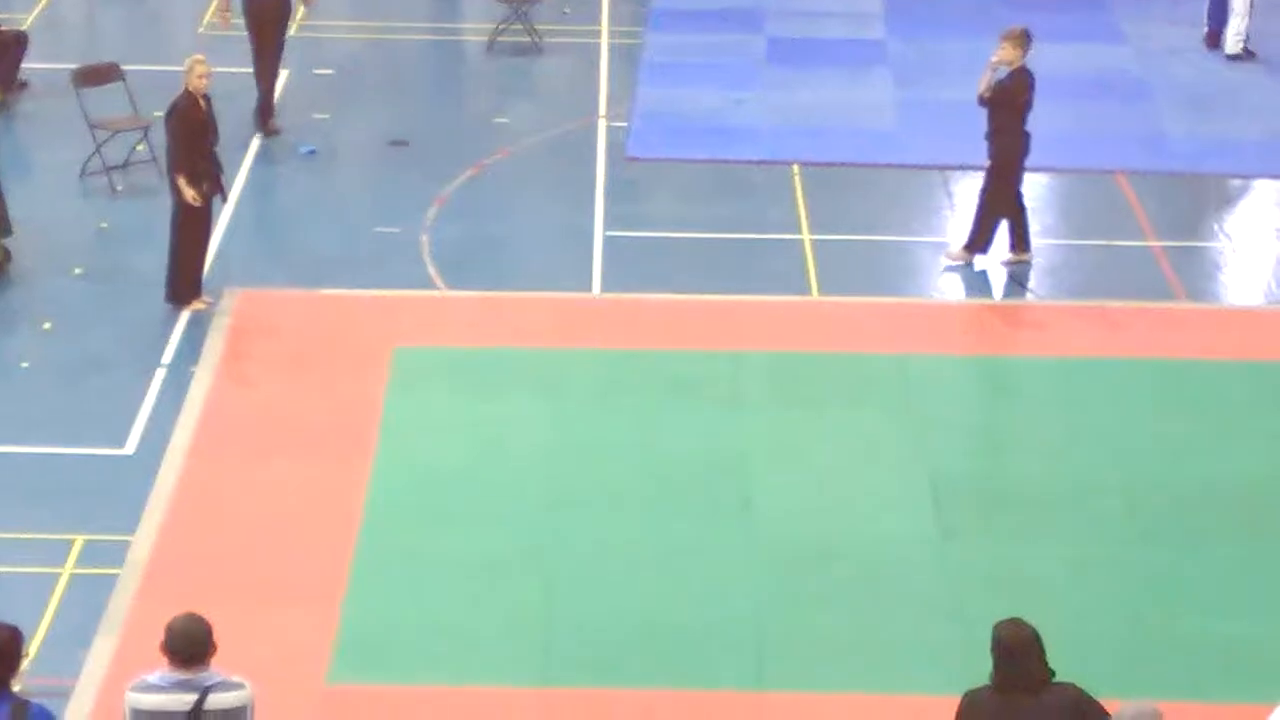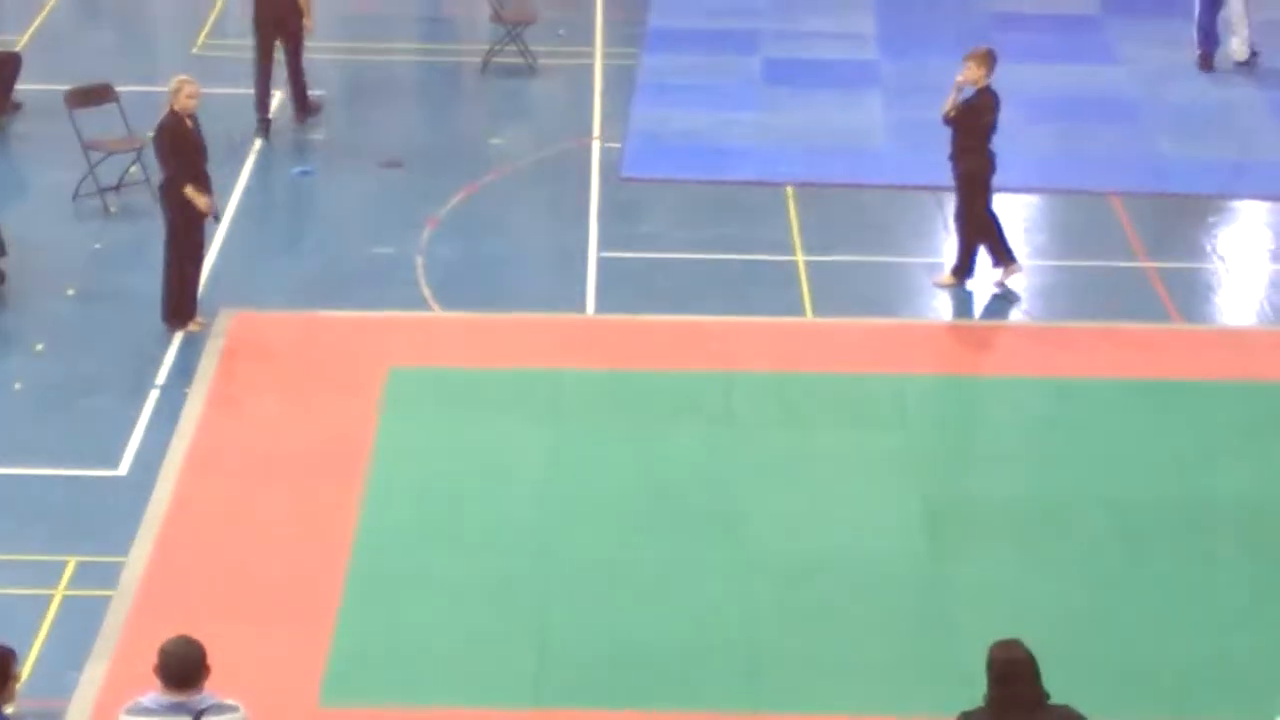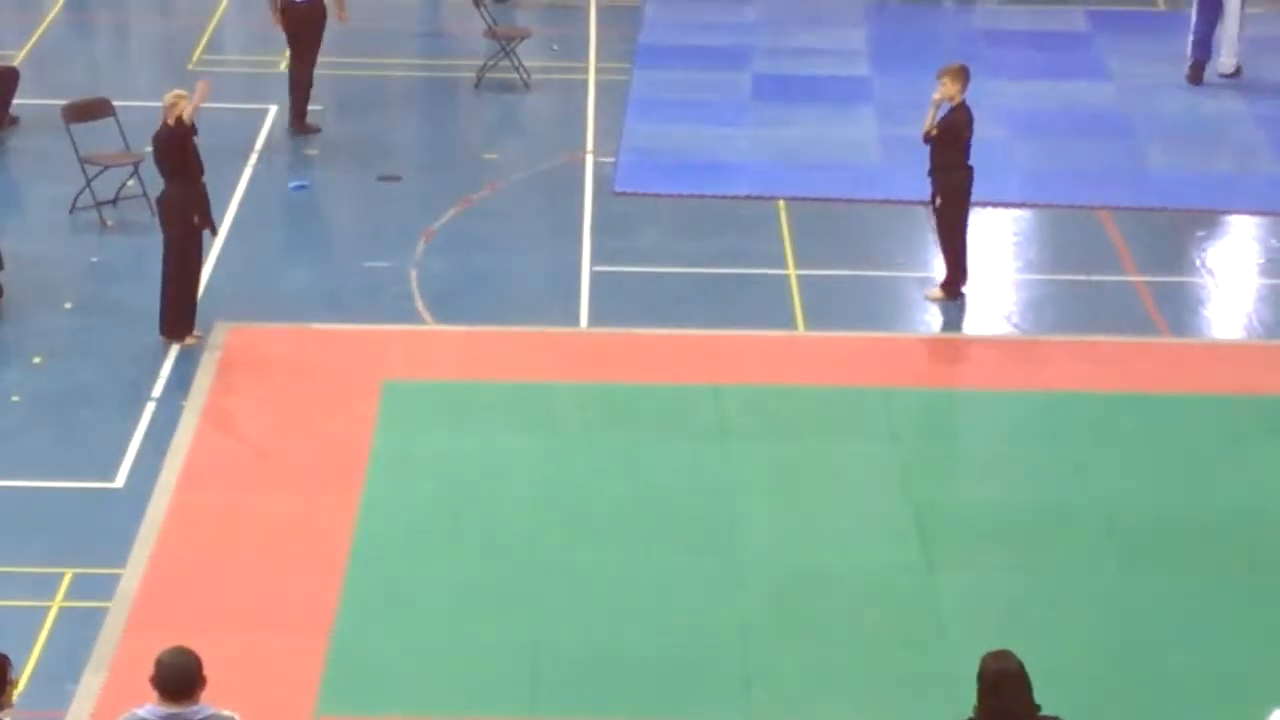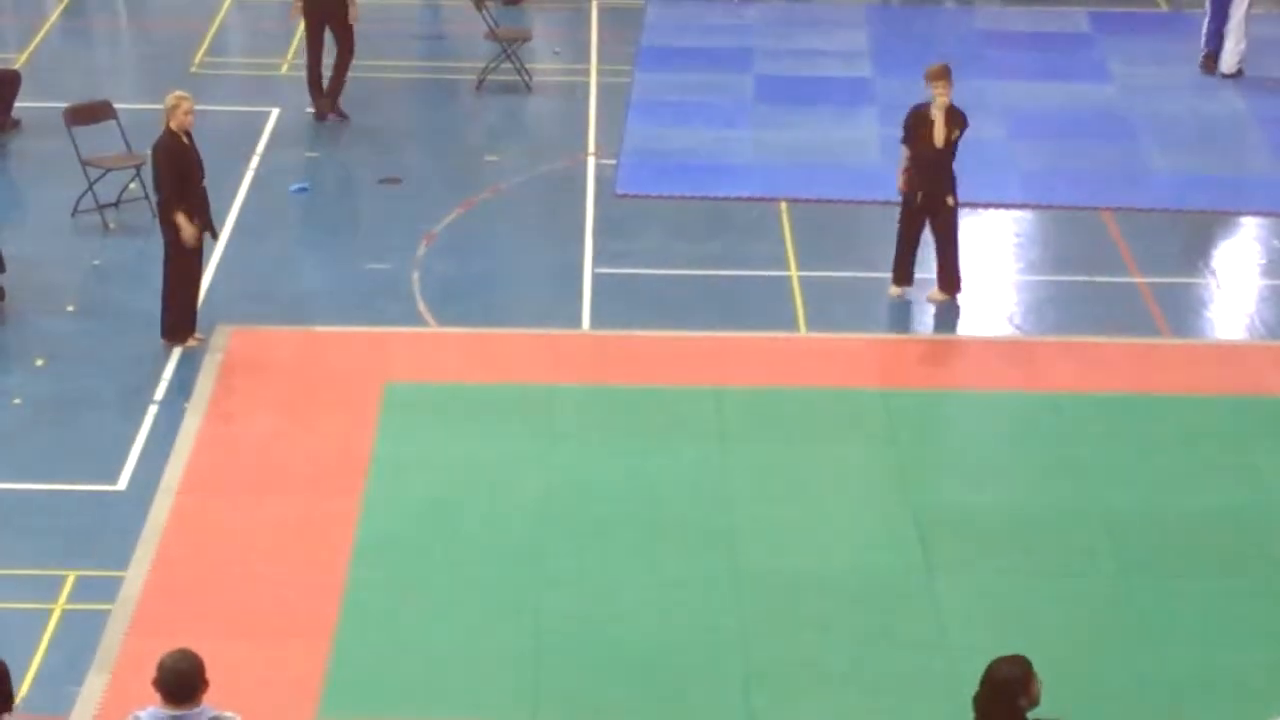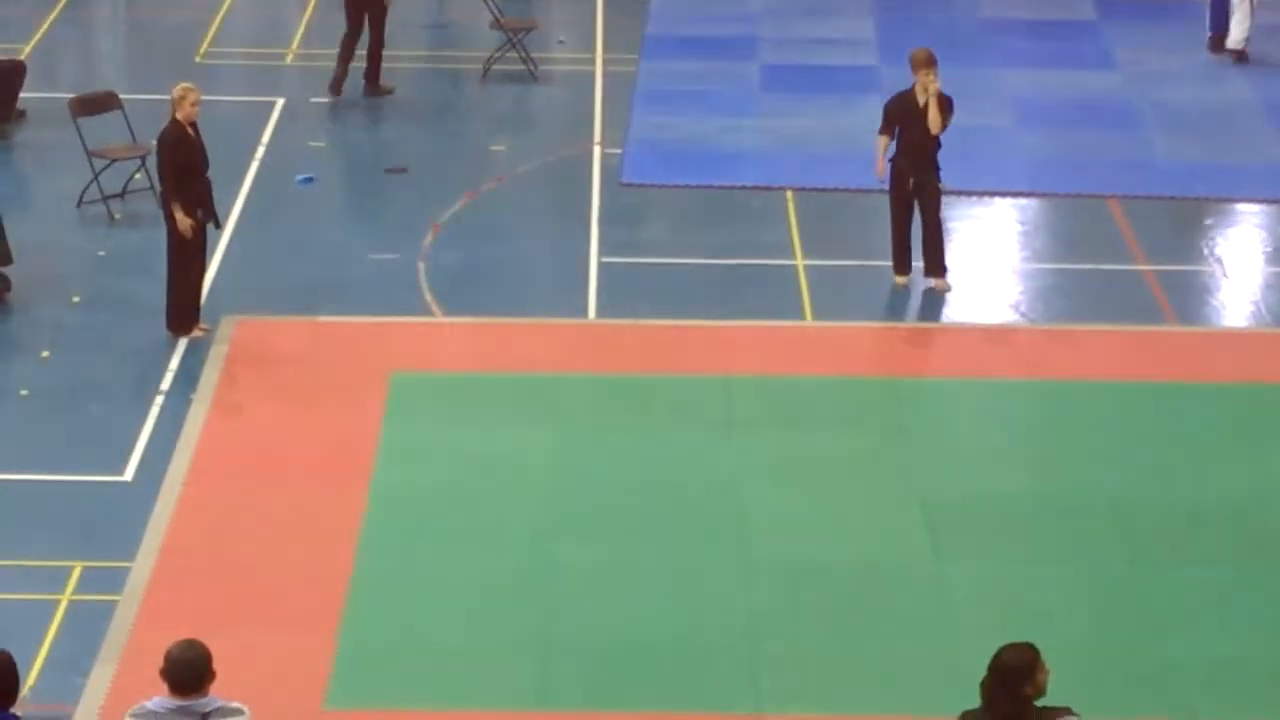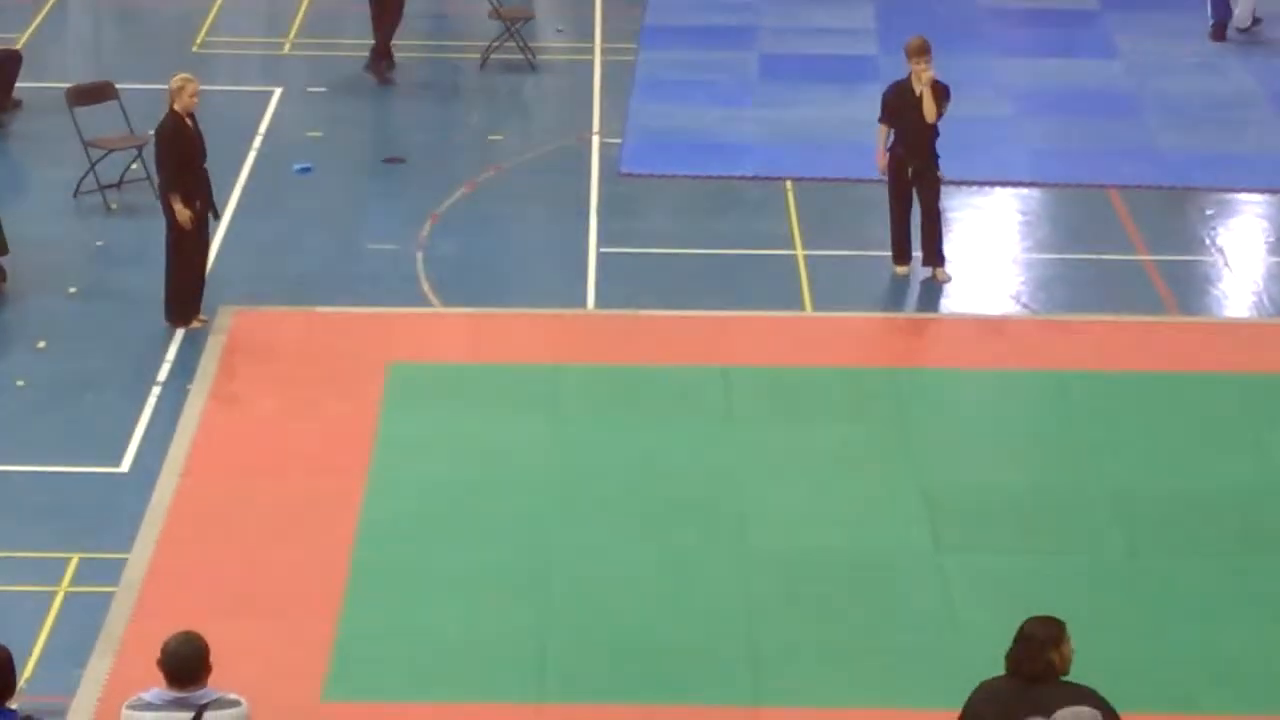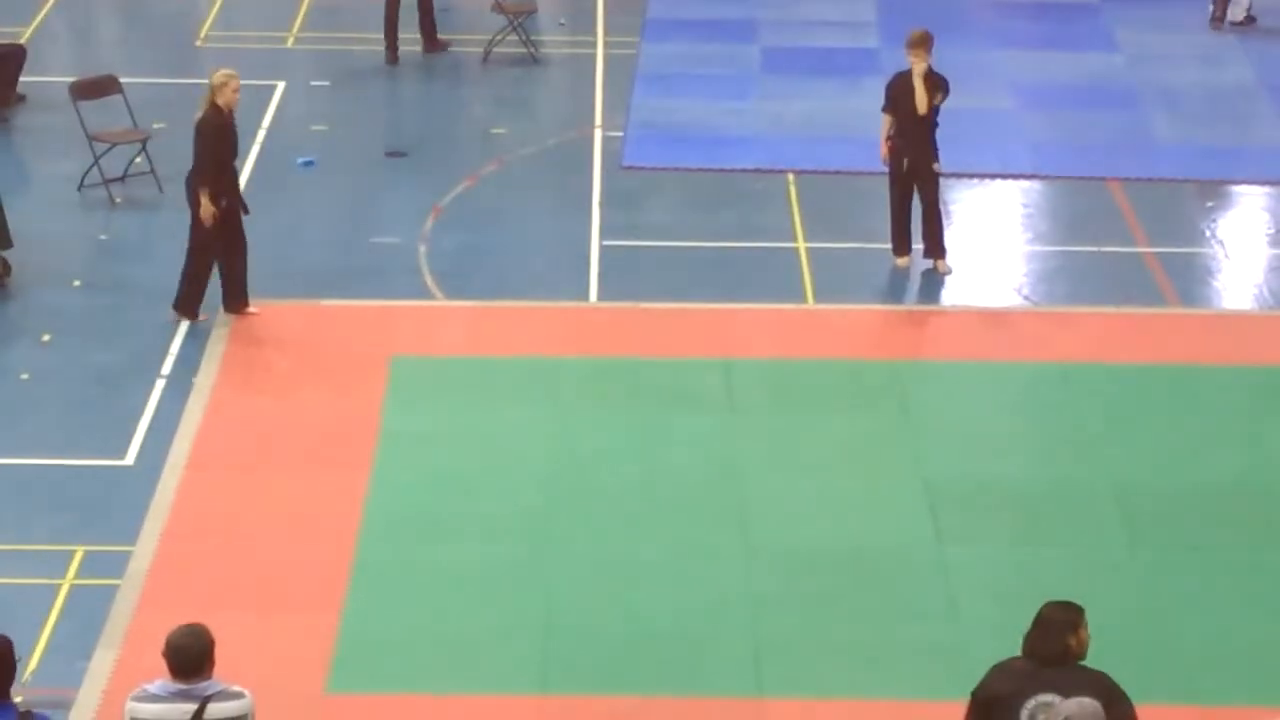
dt=0.5s
person 1, frame 1
left shoulder: (205, 101)
right shoulder: (179, 108)
right elbow: (174, 152)
left wrist: (213, 178)
right wrist: (183, 186)
left hip: (204, 177)
right hip: (188, 180)
left knee: (200, 236)
right knee: (186, 237)
left ankle: (193, 291)
right ankle: (181, 296)
person 1, frame 2
left shoulder: (191, 121)
right shoulder: (167, 128)
right elbow: (172, 171)
left wrist: (202, 195)
right wrist: (194, 196)
left hip: (195, 195)
right hip: (180, 199)
left knee: (193, 256)
right knee: (180, 257)
left ankle: (187, 313)
right ankle: (177, 317)
person 1, frame 3
left shoulder: (182, 135)
right shoulder: (164, 138)
right elbow: (180, 126)
right wrist: (196, 102)
left hip: (190, 207)
right hip: (176, 209)
left knee: (191, 269)
right knee: (177, 270)
left ankle: (185, 326)
right ankle: (174, 330)
person 1, frame 4
left shoulder: (186, 138)
right shoulder: (164, 146)
right elbow: (164, 188)
left wrist: (201, 215)
right wrist: (181, 222)
left hip: (193, 214)
right hip: (176, 217)
left knee: (192, 273)
right knee: (178, 274)
left ankle: (187, 329)
right ankle: (174, 333)
person 1, frame 5
left shoulder: (192, 129)
right shoulder: (170, 137)
right elbow: (168, 181)
left wrist: (204, 207)
right wrist: (178, 214)
left hip: (196, 206)
right hip: (181, 209)
left knee: (196, 264)
right knee: (182, 265)
left ankle: (192, 319)
right ankle: (180, 324)
person 1, frame 6
left shoulder: (190, 120)
right shoulder: (168, 128)
right elbow: (166, 171)
left wrist: (204, 197)
right wrist: (177, 206)
left hip: (196, 196)
right hip: (180, 200)
left knee: (199, 253)
right knee: (182, 256)
left ankle: (191, 310)
right ankle: (179, 316)
person 1, frame 7
left shoulder: (226, 116)
right shoulder: (210, 122)
right elbow: (202, 164)
left wrist: (232, 191)
right wrist: (204, 201)
left hip: (223, 188)
right hip: (208, 192)
left knee: (235, 245)
right knee: (204, 248)
left ankle: (236, 302)
right ankle: (185, 308)
person 2, frame 1
left shoulder: (1014, 82)
right shoulder: (1023, 78)
left elbow: (983, 98)
right elbow: (997, 99)
left wrist: (990, 71)
right wrist: (994, 72)
left hip: (1007, 145)
right hip: (1012, 143)
left knee: (991, 197)
right knee: (1010, 197)
left ankle: (971, 249)
right ankle: (1021, 248)
person 2, frame 2
left shoulder: (977, 102)
right shoulder: (987, 97)
left elbow: (948, 118)
right elbow: (963, 119)
left wrist: (956, 90)
left hip: (971, 166)
right hip: (977, 163)
left knee: (967, 218)
right knee: (981, 215)
left ankle: (960, 272)
right ankle: (1007, 261)
person 2, frame 3
left shoulder: (958, 117)
right shoulder: (957, 113)
left elbow: (928, 137)
right elbow: (937, 137)
left wrist: (933, 108)
right wrist: (937, 109)
left hip: (953, 182)
right hip: (949, 179)
left knee: (951, 233)
right knee: (950, 231)
left ankle: (950, 287)
right ankle: (956, 278)
person 2, frame 4
left shoulder: (957, 117)
right shoulder: (917, 112)
left elbow: (940, 143)
left wrist: (941, 112)
right wrist: (902, 173)
left hip: (941, 182)
right hip: (916, 180)
left knee: (945, 235)
right knee: (907, 231)
left ankle: (948, 286)
right ankle: (900, 281)
person 2, frame 5
left shoulder: (944, 102)
right shoulder: (899, 101)
left elbow: (935, 129)
right elbow: (886, 132)
left wrist: (933, 98)
right wrist: (880, 161)
left hip: (928, 168)
right hip: (902, 167)
left knee: (932, 221)
right knee: (901, 221)
left ankle: (938, 273)
right ankle: (901, 270)
person 2, frame 6
left shoulder: (940, 90)
right shoulder: (895, 90)
left elbow: (931, 118)
right elbow: (885, 123)
left wrist: (926, 87)
right wrist: (881, 153)
left hip: (926, 158)
right hip: (900, 157)
left knee: (931, 210)
right knee: (900, 210)
left ankle: (936, 263)
right ankle: (902, 259)
person 2, frame 7
left shoulder: (938, 83)
right shoulder: (897, 80)
left elbow: (923, 109)
right elbow: (889, 113)
left wrist: (919, 78)
right wrist: (884, 142)
left hip: (924, 149)
right hip: (900, 147)
left knee: (931, 202)
right knee: (900, 201)
left ankle: (937, 254)
right ankle: (902, 251)
